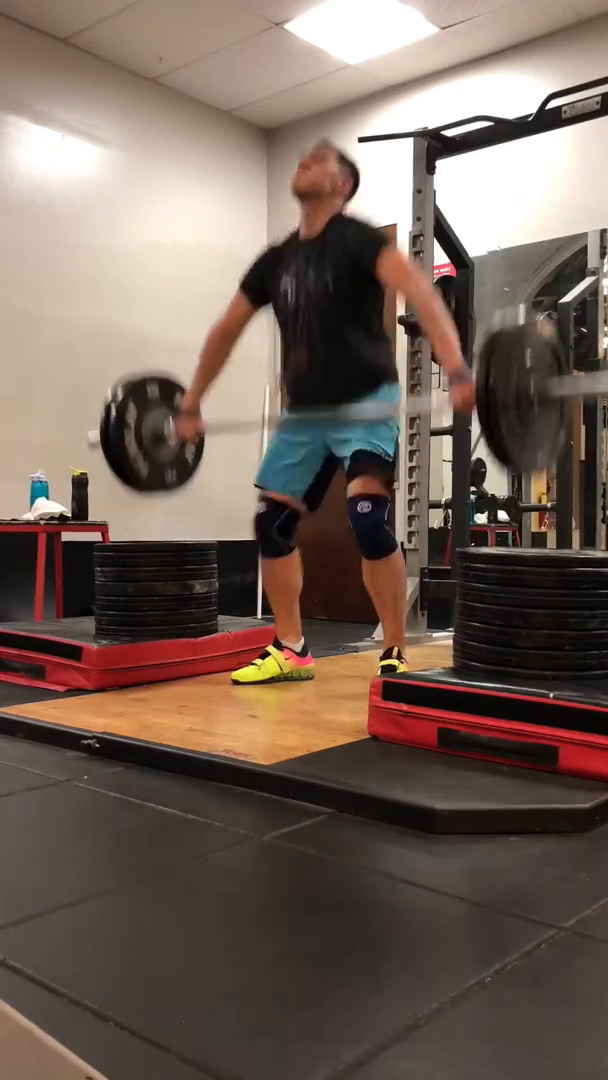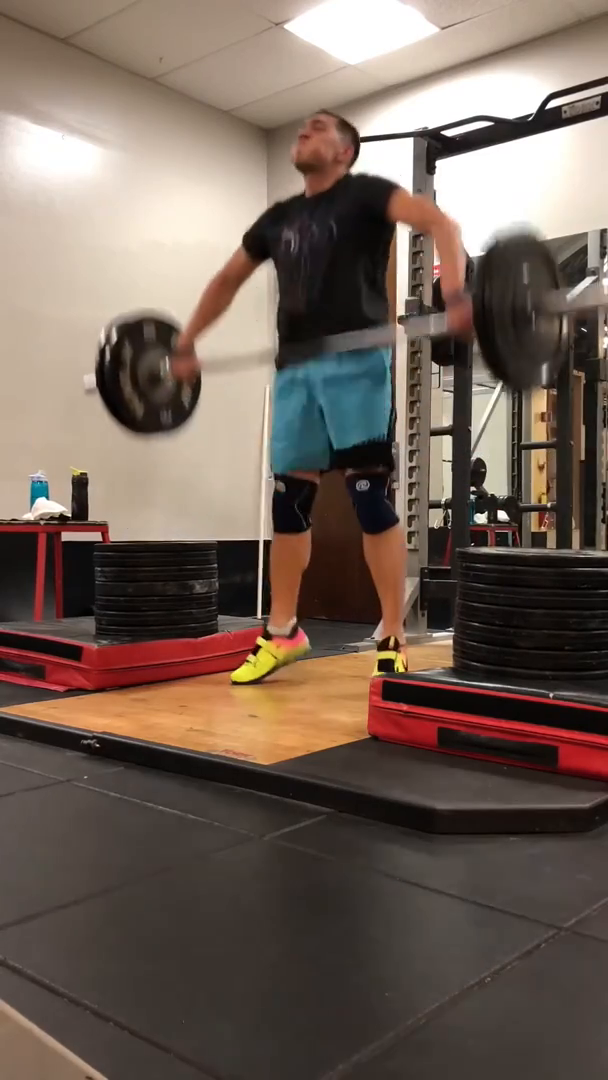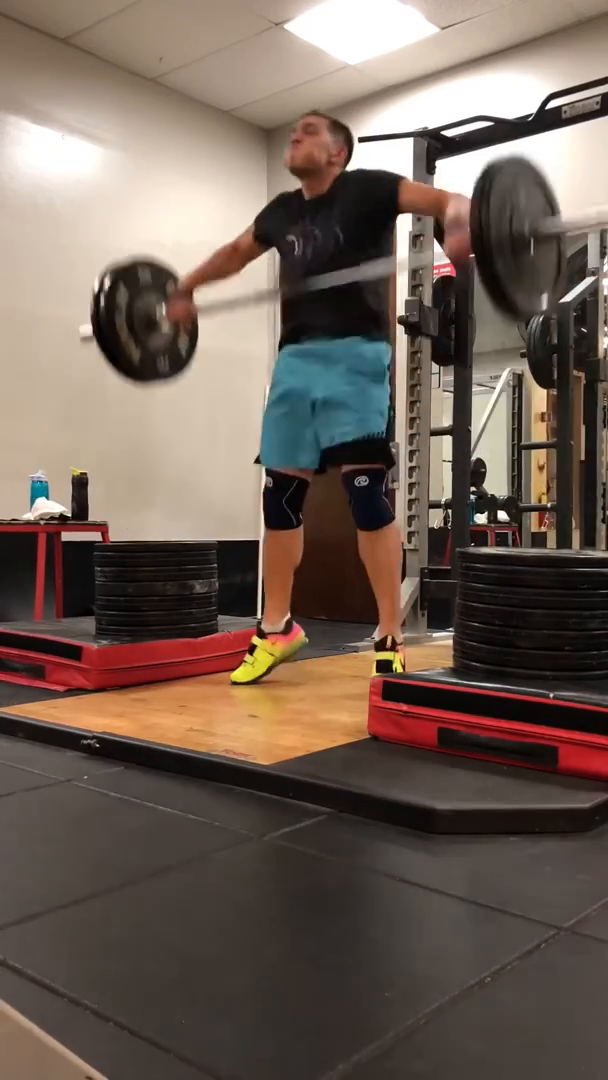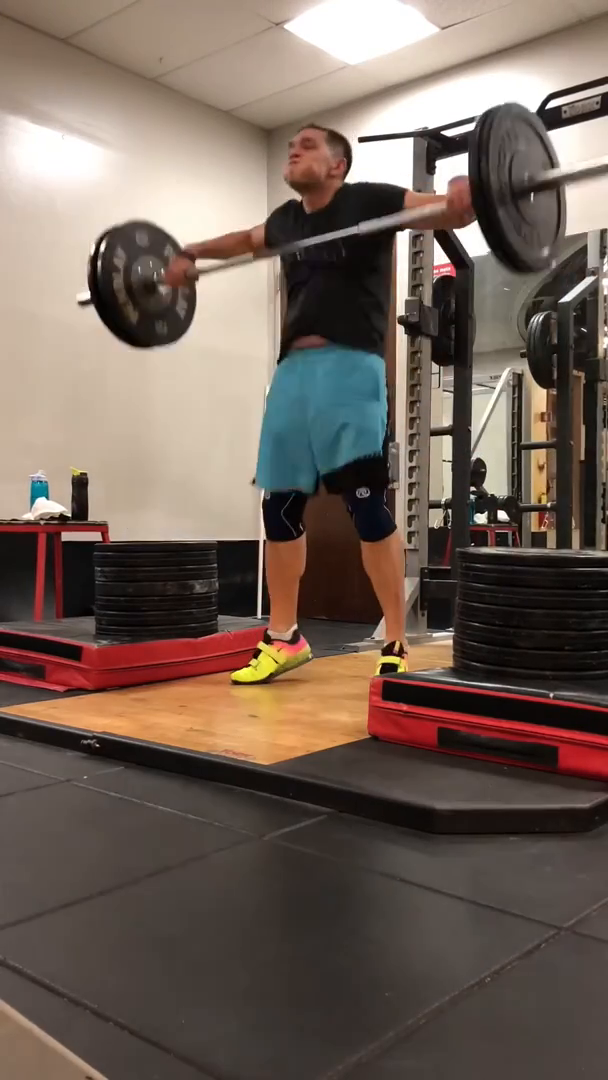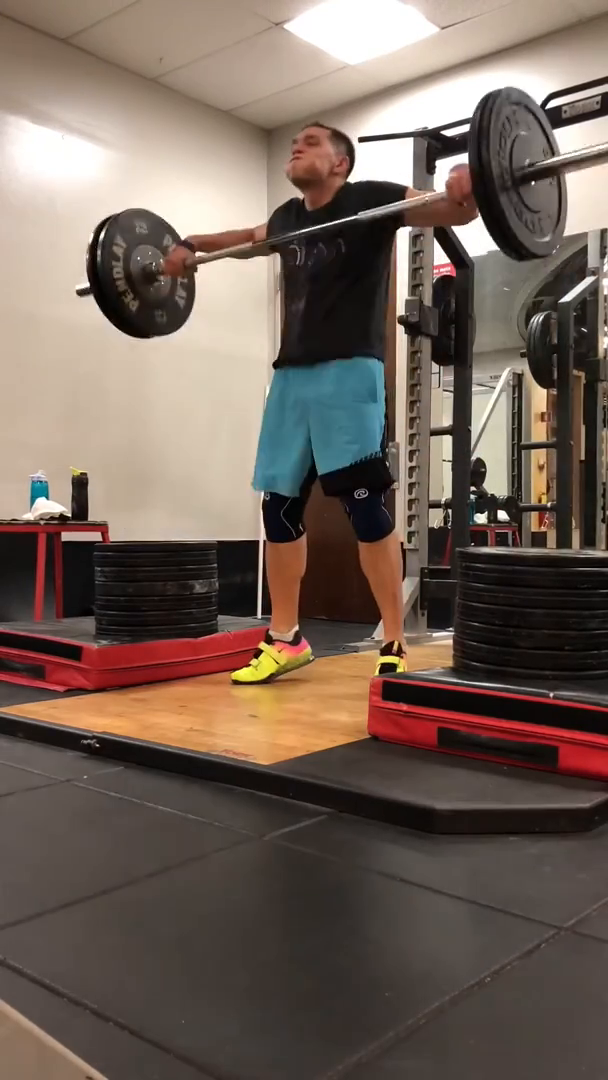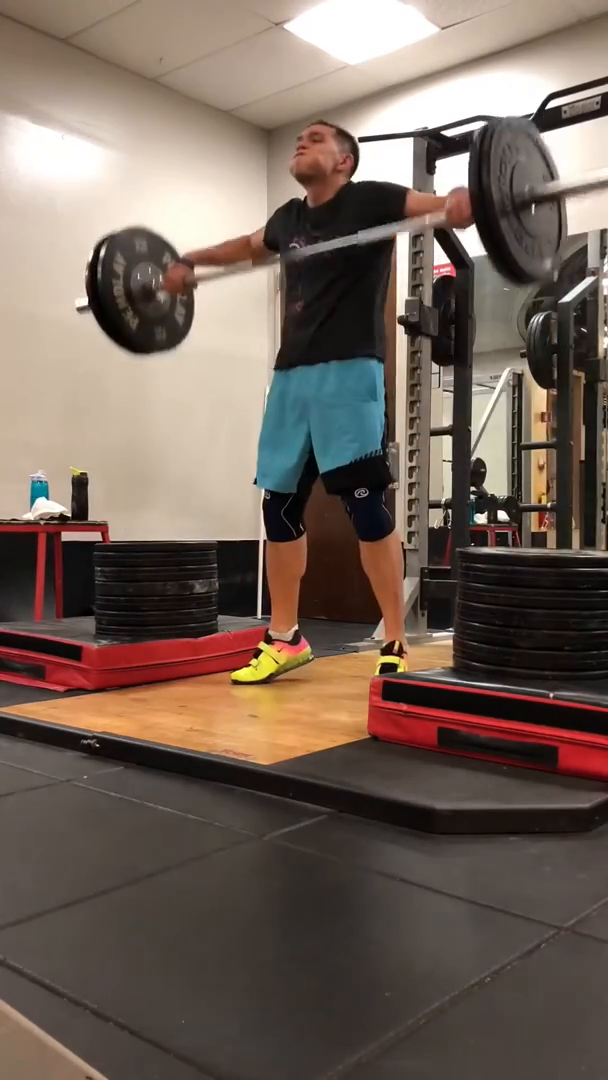
dt=0.1s
person 1, frame 1
left shoulder: (358, 238)
right shoulder: (276, 257)
left elbow: (421, 294)
right elbow: (226, 331)
left wrist: (457, 373)
right wrist: (190, 406)
left hip: (364, 402)
right hip: (304, 411)
left knee: (367, 516)
right knee: (271, 521)
left ankle: (394, 655)
right ankle: (291, 649)
person 1, frame 2
left shoulder: (362, 193)
right shoulder: (279, 217)
left elbow: (440, 224)
right elbow: (227, 279)
left wrist: (454, 292)
right wrist: (186, 345)
left hip: (356, 363)
right hip: (298, 368)
left knee: (367, 492)
right knee: (290, 500)
left ankle: (392, 646)
right ankle: (281, 633)
person 1, frame 3
left shoulder: (365, 189)
right shoulder: (281, 210)
left elbow: (447, 201)
right elbow: (236, 251)
left wrist: (459, 222)
right wrist: (185, 290)
left hip: (354, 352)
right hip: (297, 356)
left knee: (364, 488)
right knee: (280, 490)
left ankle: (391, 642)
right ankle: (277, 629)
person 1, frame 4
left shoulder: (366, 202)
right shoulder: (287, 219)
left elbow: (450, 212)
right elbow: (246, 238)
left wrist: (462, 199)
right wrist: (188, 255)
left hip: (350, 367)
right hip: (294, 371)
left knee: (365, 500)
right knee: (279, 503)
left ankle: (395, 648)
right ankle: (284, 637)
person 1, frame 5
left shoulder: (368, 200)
right shoulder: (289, 216)
left elbow: (455, 205)
right elbow: (253, 235)
left wrist: (464, 186)
right wrist: (191, 246)
left hip: (349, 370)
right hip: (291, 374)
left knee: (364, 504)
right knee: (278, 507)
left ankle: (395, 647)
right ankle: (285, 639)
person 1, frame 6
left shoulder: (369, 201)
right shoulder: (289, 216)
left elbow: (450, 210)
right elbow: (250, 246)
left wrist: (461, 202)
right wrist: (189, 262)
left hip: (348, 370)
right hip: (291, 374)
left knee: (365, 502)
right knee: (279, 505)
left ankle: (395, 647)
right ankle: (285, 638)
